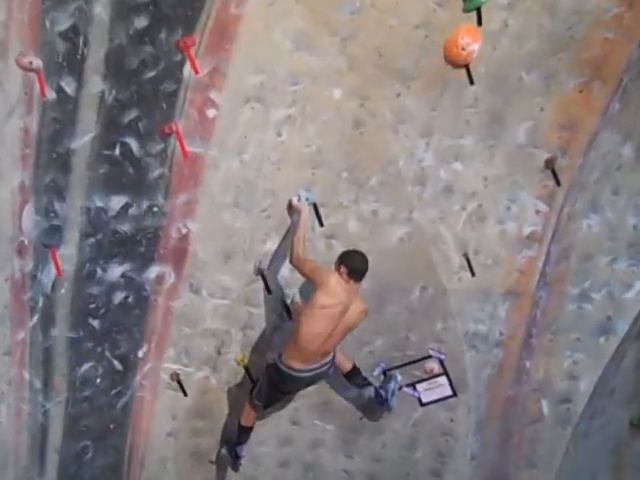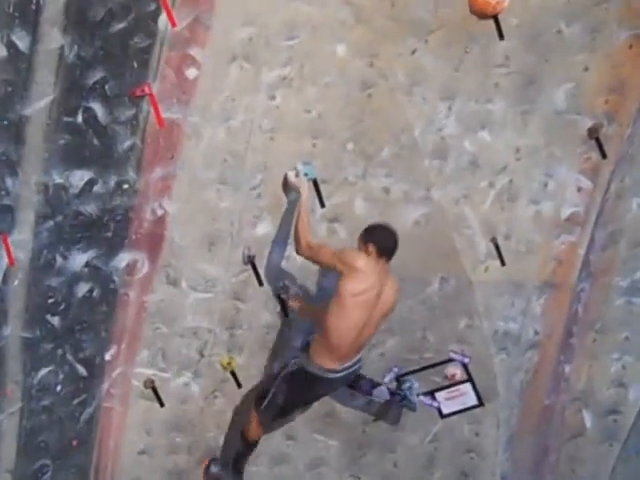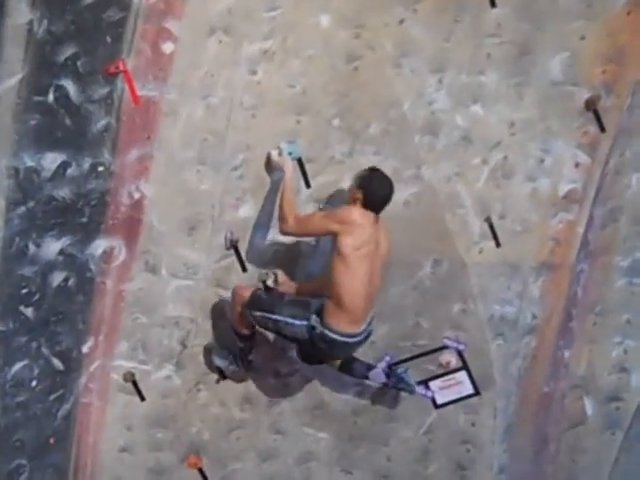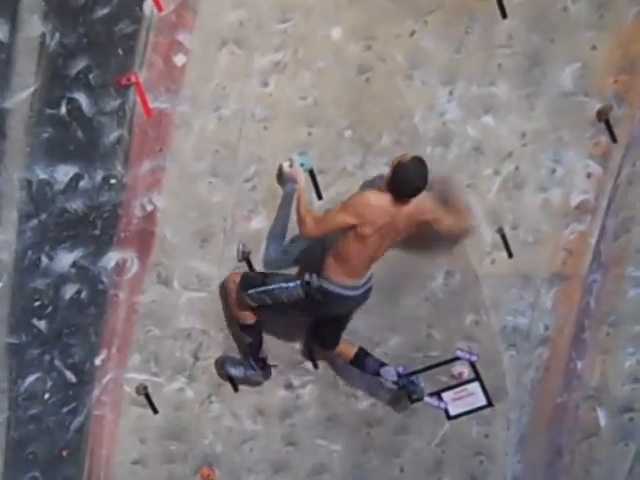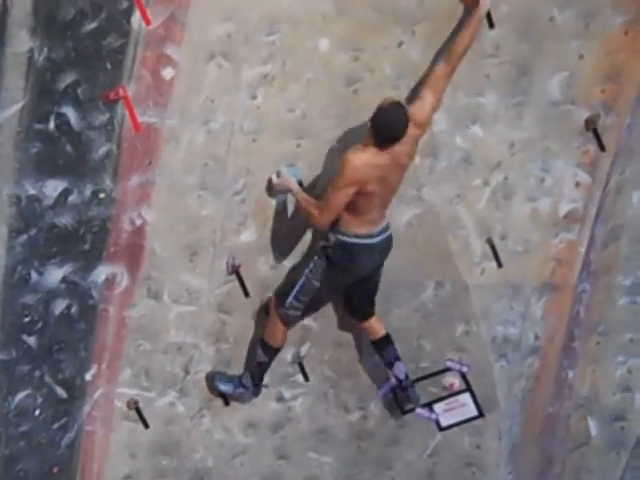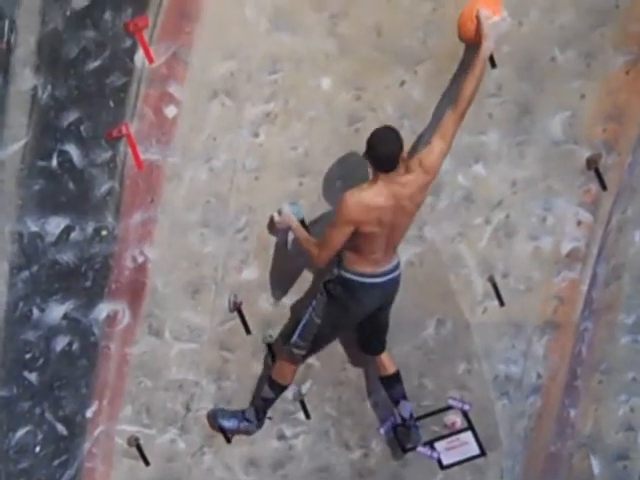
dt=0.5s
person 1, frame 1
left shoulder: (331, 282)
right shoulder: (362, 308)
left elbow: (297, 257)
left wrist: (302, 215)
right wrist: (305, 313)
left hip: (290, 372)
right hip: (323, 369)
left knee: (254, 403)
left ankle: (235, 451)
person 1, frame 2
left shoulder: (358, 264)
right shoulder: (392, 289)
left elbow: (304, 246)
left wrist: (303, 194)
right wrist: (304, 308)
left hip: (318, 373)
right hip: (351, 368)
left knee: (261, 411)
person 1, frame 3
left shoulder: (351, 218)
right shoulder: (382, 236)
left elbow: (289, 225)
left wrist: (287, 173)
right wrist: (295, 287)
left hip: (334, 335)
right hip: (359, 334)
left knee: (241, 296)
right knee: (312, 352)
left ankle: (241, 357)
person 1, frame 4
left shoulder: (369, 204)
right shoulder: (423, 208)
left elbow: (310, 228)
right elbow: (463, 223)
left wrist: (299, 182)
right wrist: (446, 189)
left hip: (327, 291)
right hip: (359, 290)
left knee: (235, 286)
right knee: (328, 343)
left ankle: (256, 364)
right ankle: (400, 379)
person 1, frame 5
left shoulder: (356, 163)
right shoulder: (415, 127)
left elbow: (321, 218)
right elbow: (447, 63)
left wrist: (292, 187)
left hip: (347, 249)
right hip: (380, 243)
left knee: (282, 309)
right knee: (365, 314)
left ankle: (249, 383)
right ankle: (405, 384)
person 1, frame 6
left shoulder: (355, 202)
right shoulder: (422, 175)
left elbow: (320, 256)
right elbow: (457, 110)
left wrist: (293, 225)
right wrist: (483, 49)
left hip: (352, 288)
right hip: (389, 281)
left knee: (292, 353)
right knee: (376, 350)
left ankle: (253, 416)
right ankle: (409, 424)
